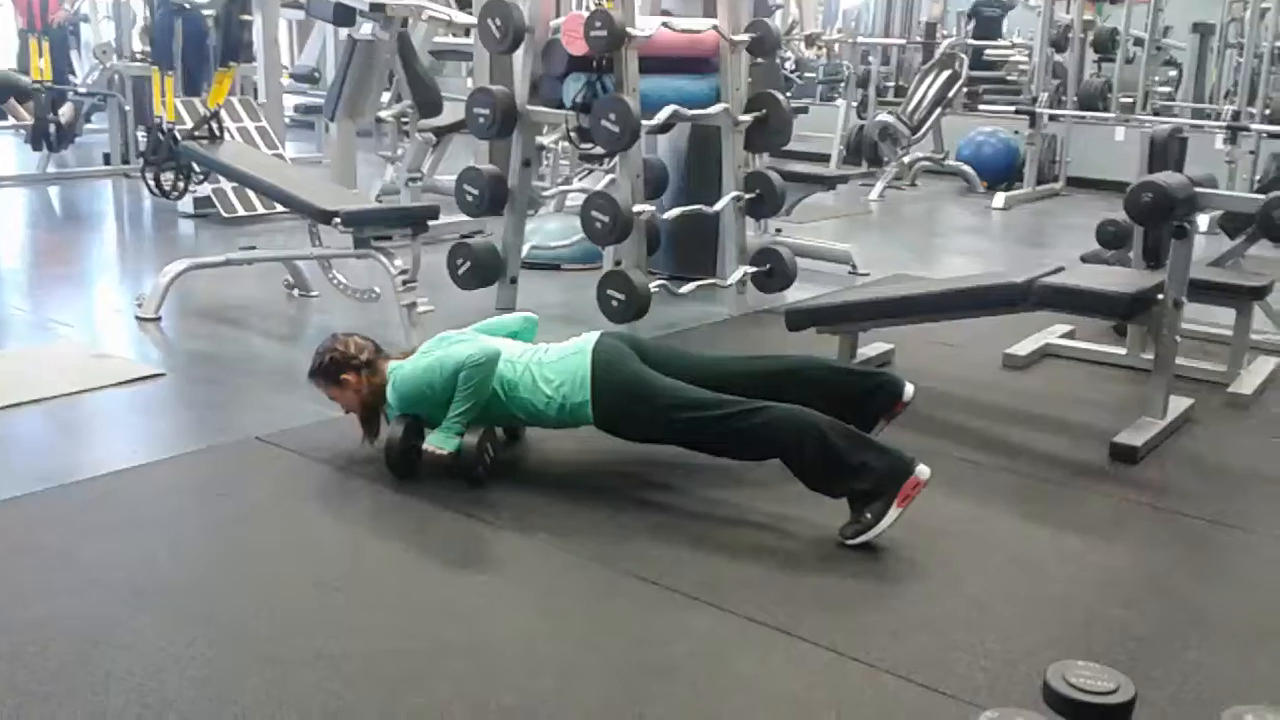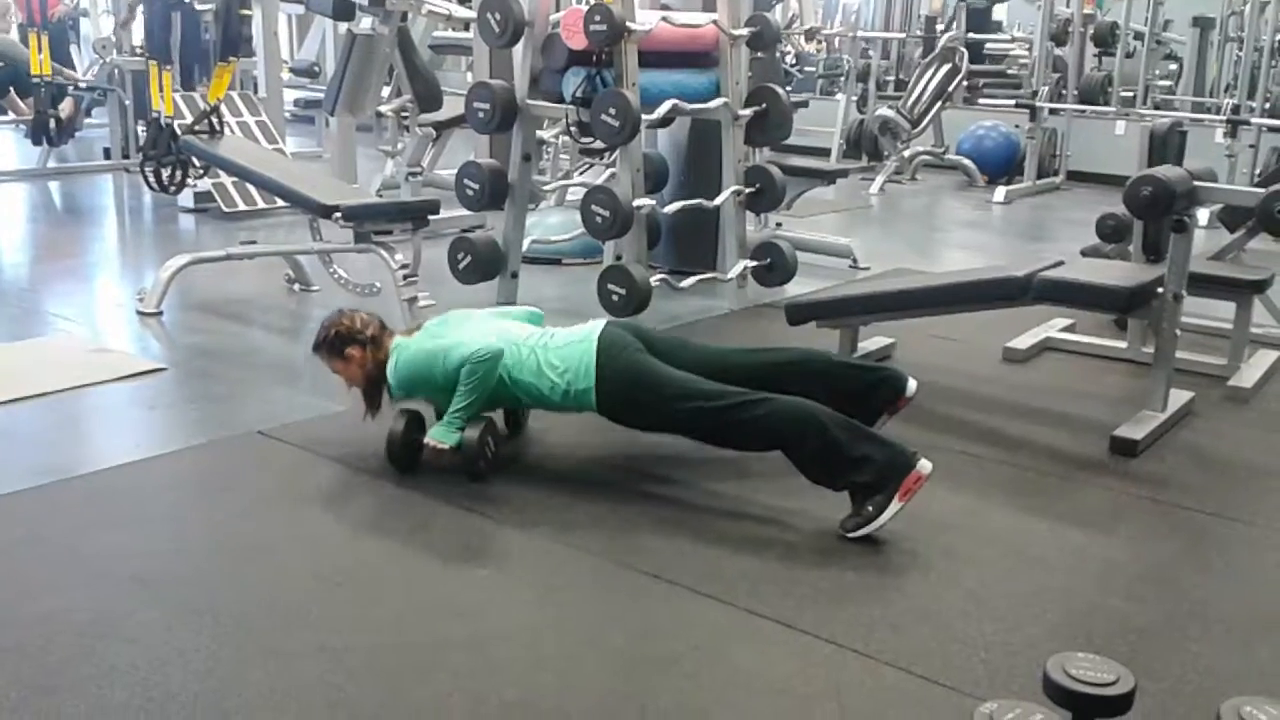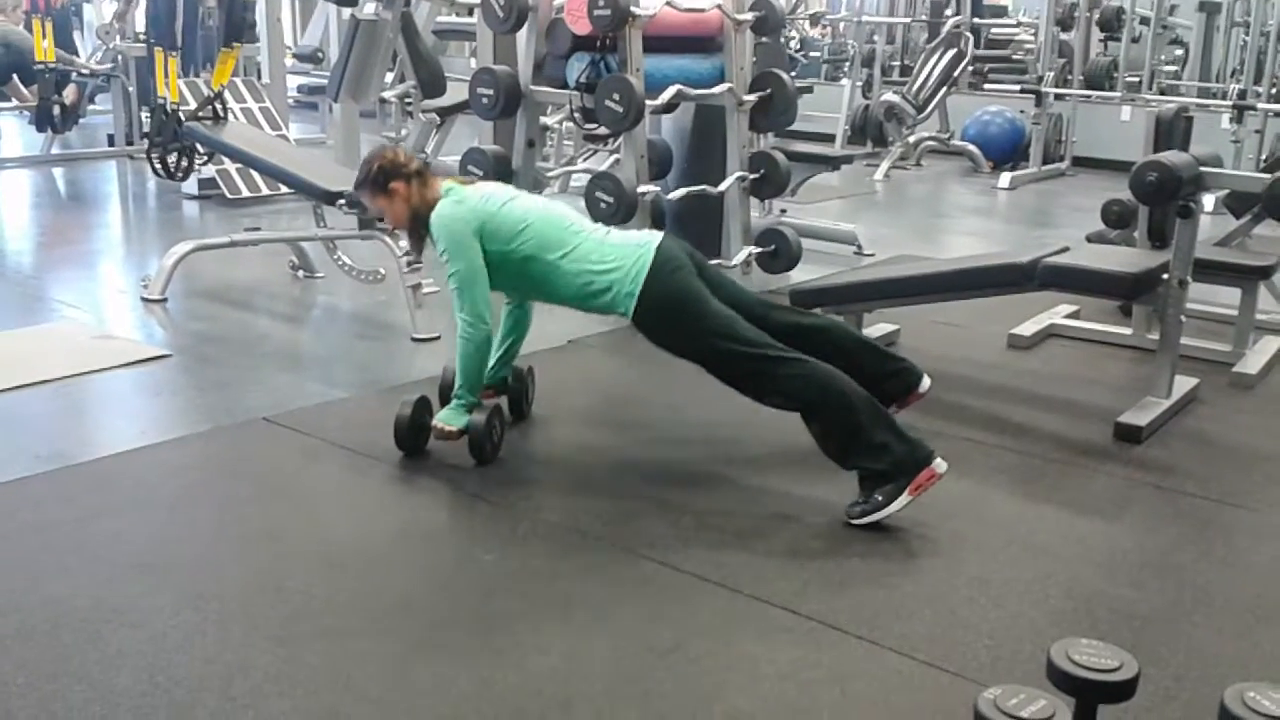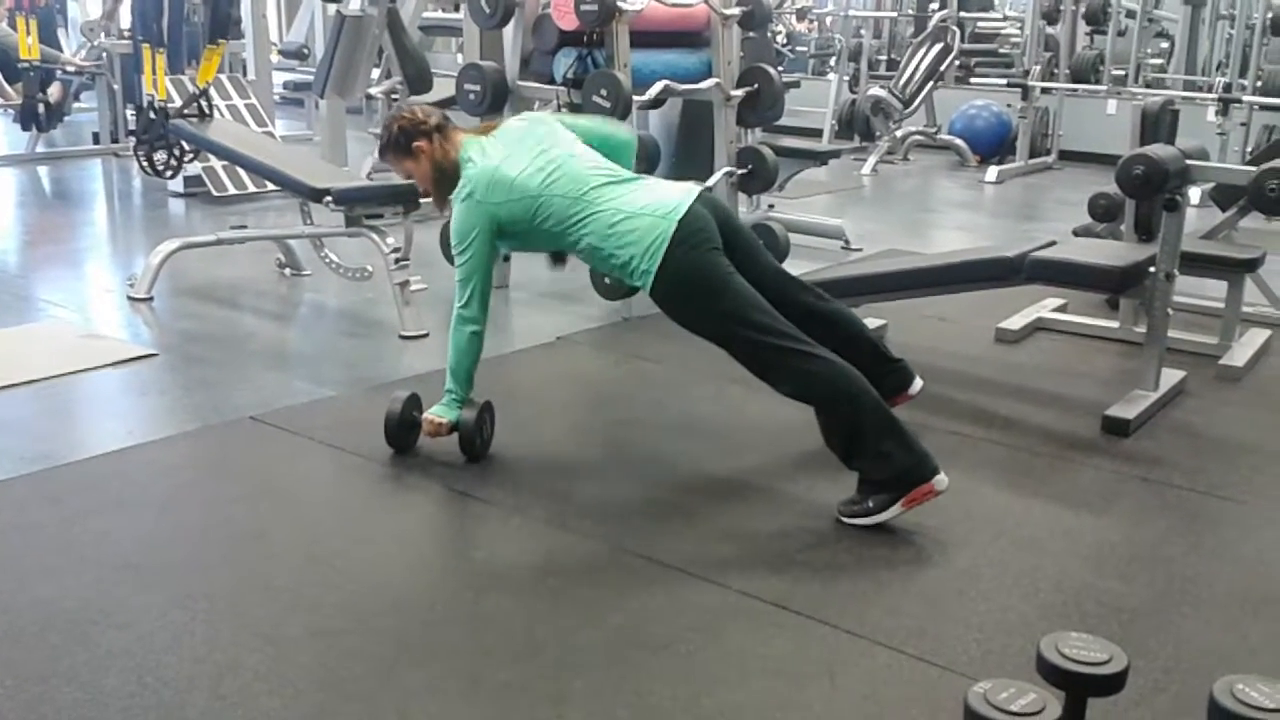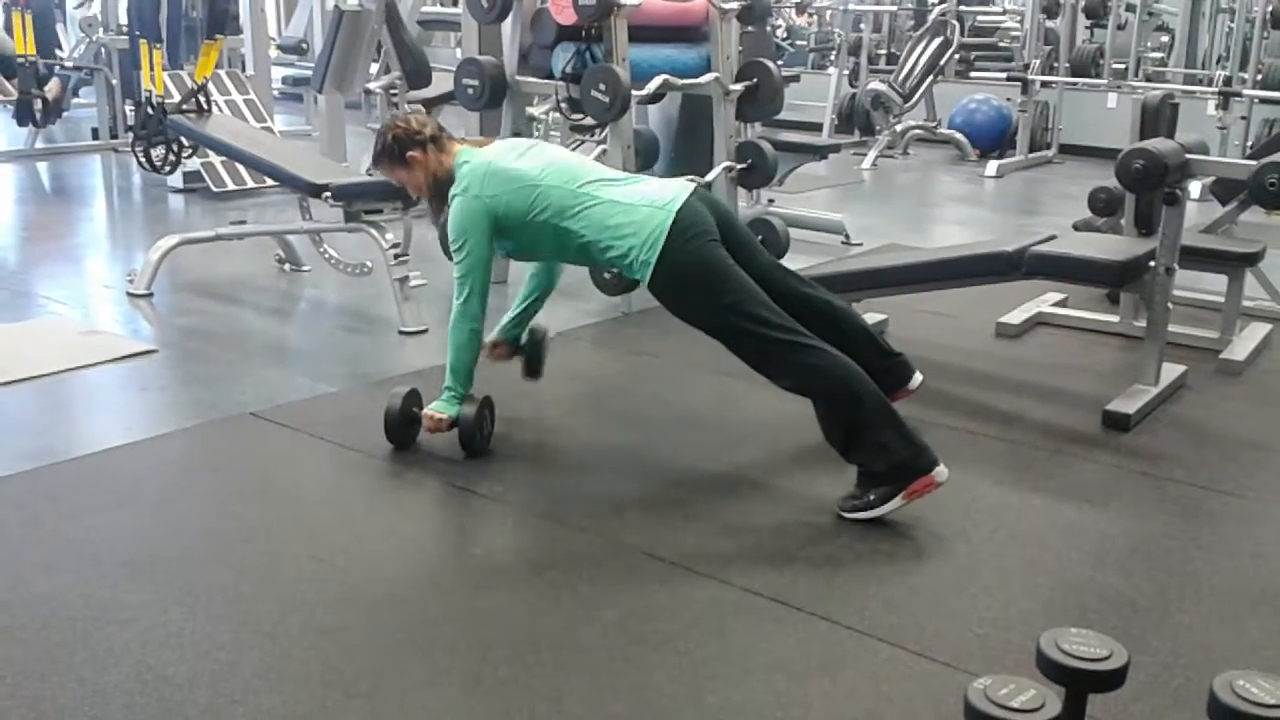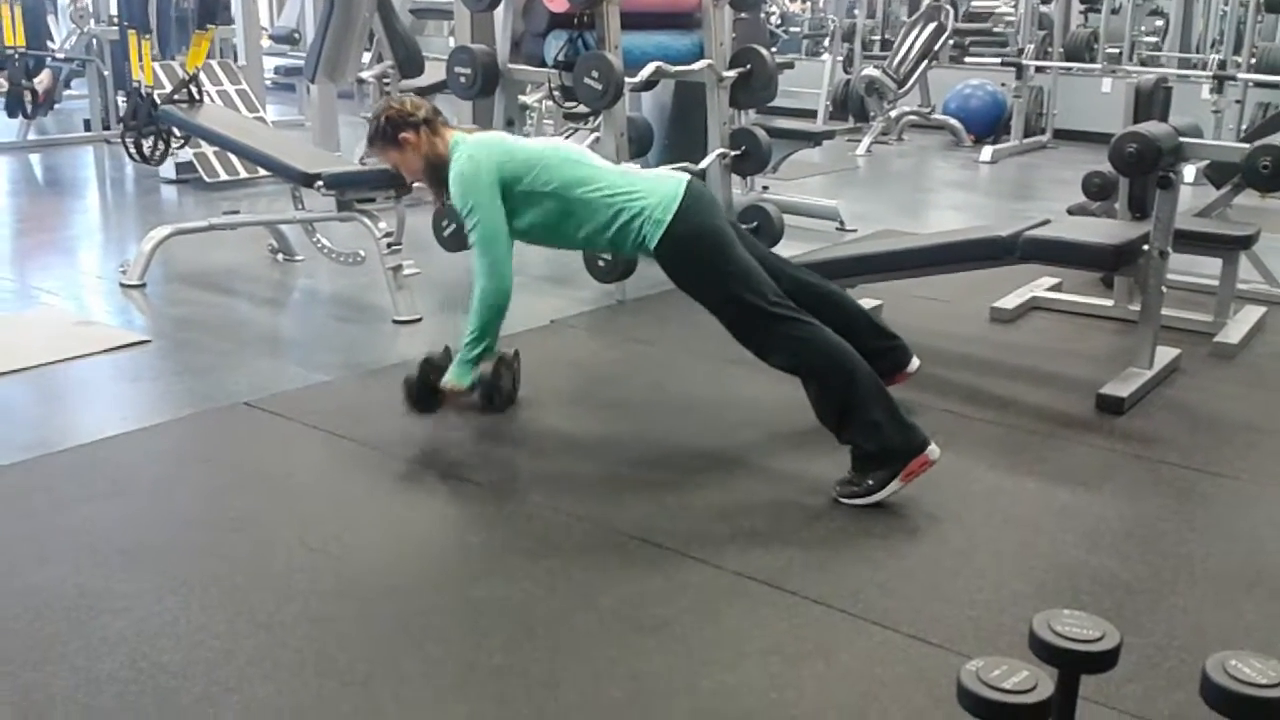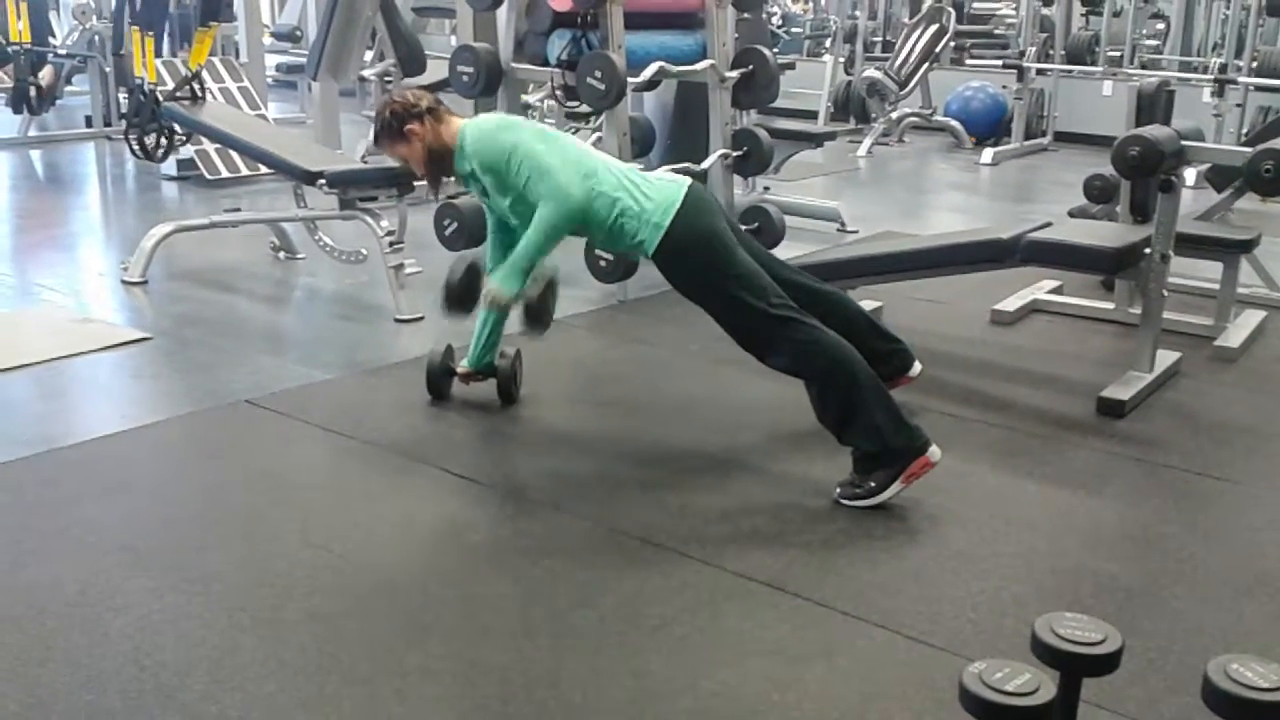
dt=0.7s
person 1, frame 1
left shoulder: (403, 387)
right shoulder: (428, 351)
left elbow: (483, 356)
right elbow: (524, 320)
left wrist: (452, 428)
left hip: (596, 387)
right hip: (599, 349)
left knee: (733, 419)
right knee: (739, 379)
left ankle: (882, 475)
right ankle: (878, 391)
person 1, frame 2
left shoulder: (403, 363)
right shoulder: (434, 326)
left elbow: (486, 354)
left wrist: (451, 425)
right wrist: (490, 399)
left hip: (603, 376)
right hip: (605, 337)
left knee: (739, 411)
right knee: (747, 368)
left ankle: (884, 470)
right ankle: (880, 387)
person 1, frame 3
left shoulder: (448, 219)
right shoulder: (477, 194)
left elbow: (476, 323)
right elbow: (523, 288)
left wrist: (462, 405)
right wrist: (497, 375)
left hip: (645, 289)
right hip: (657, 253)
left knee: (773, 366)
right knee: (779, 324)
left ankle: (899, 465)
right ankle: (897, 380)
person 1, frame 4
left shoulder: (473, 200)
right shoulder: (523, 124)
left elbow: (470, 308)
right elbow: (622, 138)
left wrist: (453, 404)
left hip: (663, 257)
right hip: (692, 207)
left knee: (786, 353)
right knee: (793, 299)
left ankle: (903, 476)
right ankle: (890, 381)
person 1, frame 5
left shoulder: (469, 197)
right shoulder: (508, 148)
left elbow: (468, 302)
right elbow: (559, 236)
left wrist: (453, 397)
right wrist: (512, 331)
left hip: (666, 247)
right hip: (687, 203)
left knee: (784, 346)
right knee: (790, 294)
left ankle: (901, 467)
right ankle: (891, 374)
person 1, frame 6
left shoulder: (470, 168)
right shoulder: (481, 155)
left elbow: (496, 276)
right elbow: (494, 268)
left wrist: (464, 365)
right wrist: (480, 353)
left hip: (670, 221)
right hip: (678, 203)
left knee: (781, 328)
right knee: (782, 285)
left ankle: (894, 450)
right ankle: (888, 358)
person 1, frame 7
left shoulder: (486, 137)
right shoulder: (479, 169)
left elbow: (569, 195)
right elbow: (500, 255)
left wrist: (512, 278)
right wrist: (480, 357)
left hip: (669, 221)
right hip: (675, 209)
left knee: (782, 329)
right knee: (788, 288)
left ankle: (896, 451)
right ankle: (890, 362)
